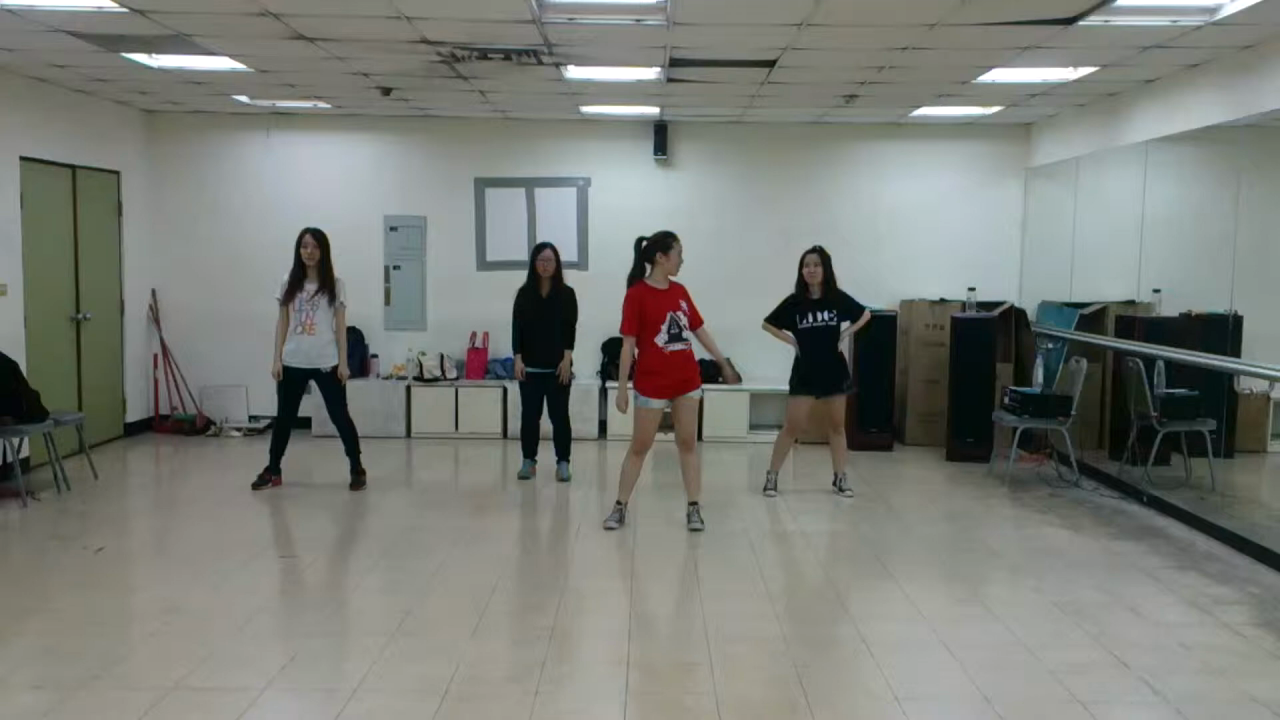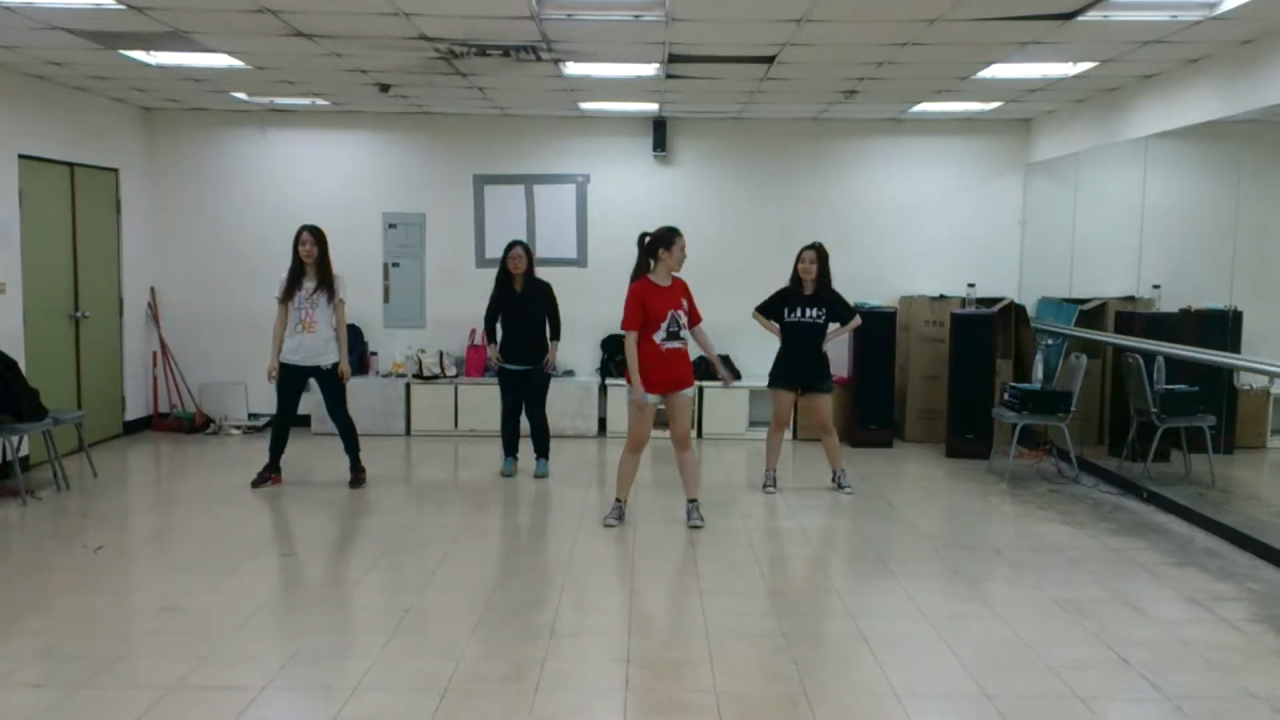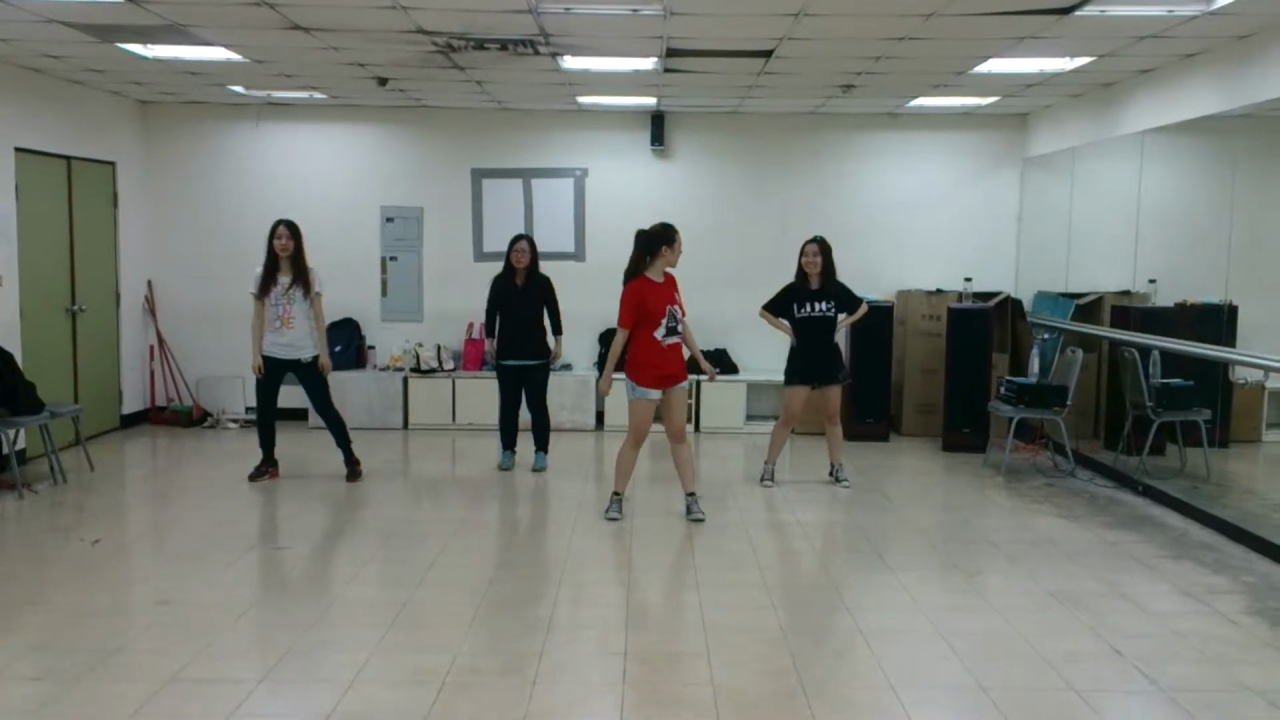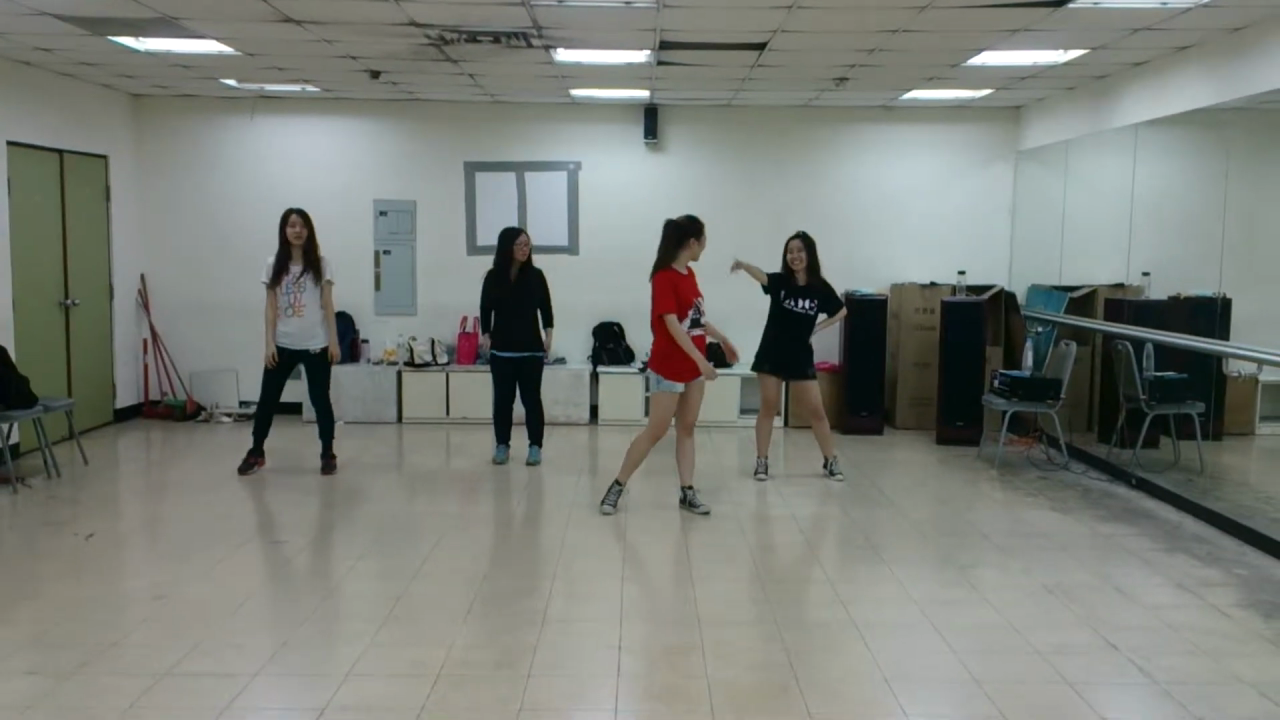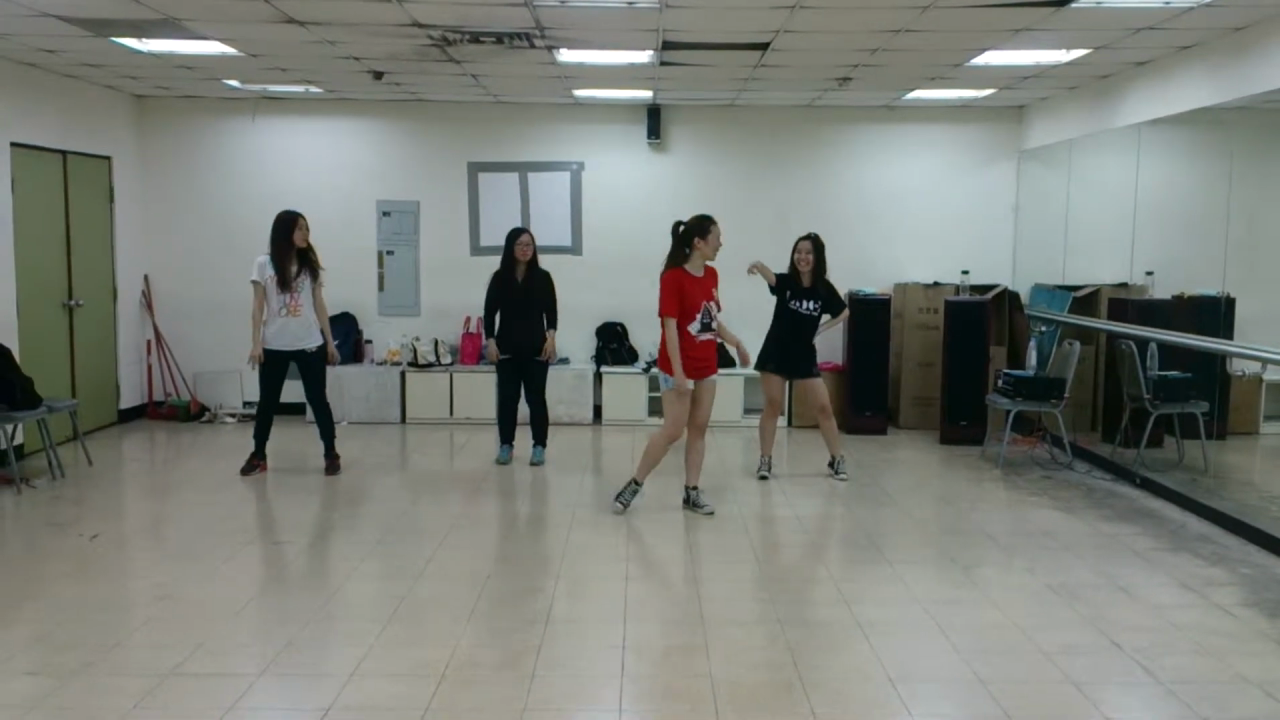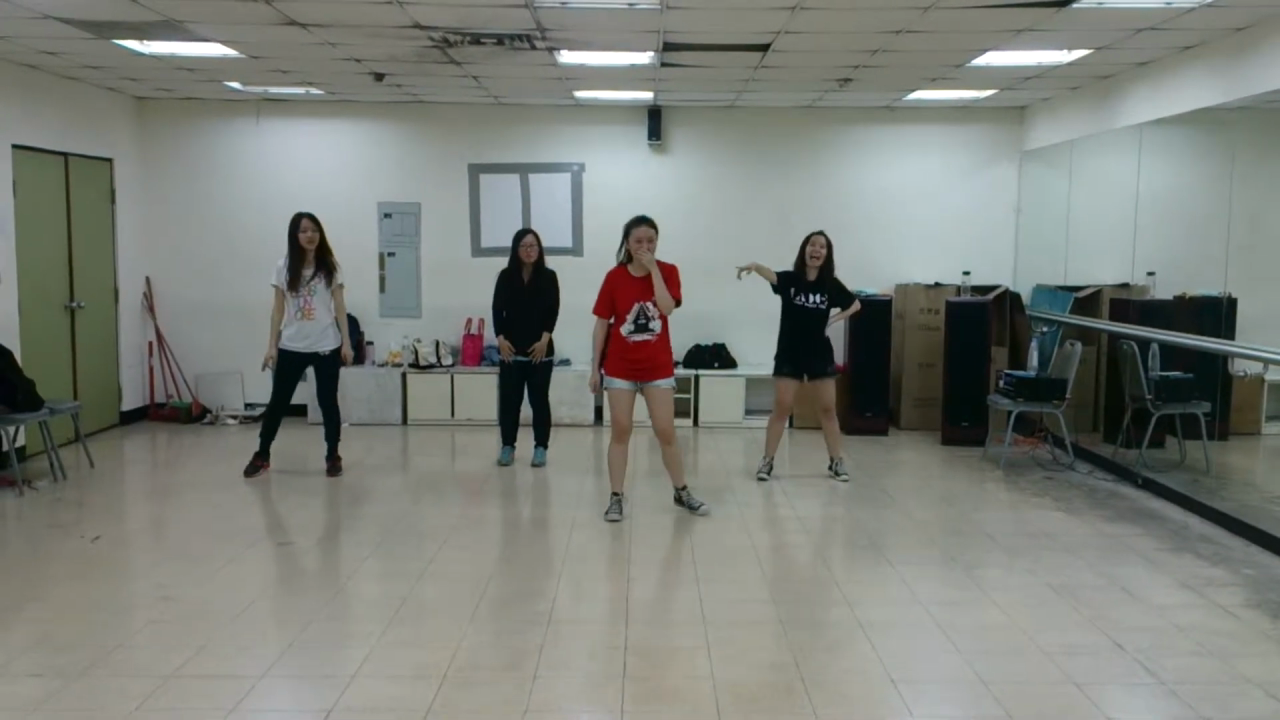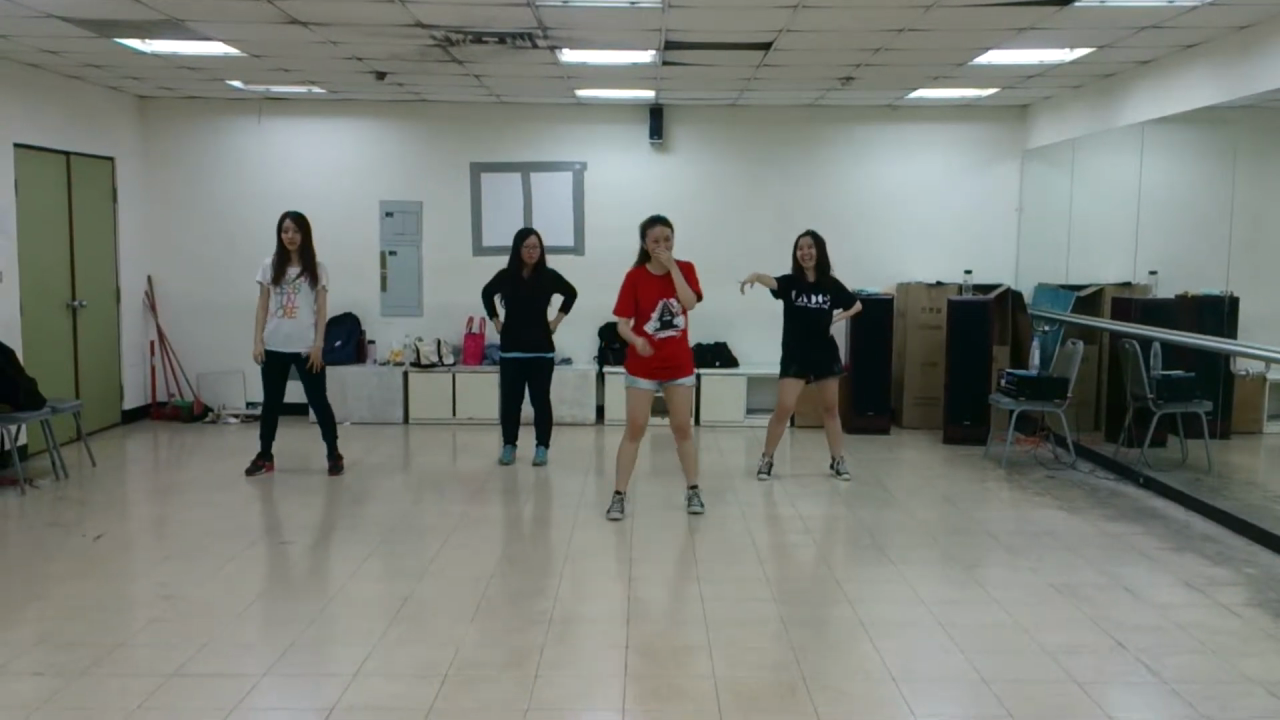
dt=0.7s
person 1, frame 1
left shoulder: (680, 291)
right shoulder: (637, 294)
left elbow: (699, 330)
right elbow: (628, 344)
left wrist: (724, 364)
right wrist: (622, 388)
left hip: (687, 380)
right hip: (652, 383)
left knee: (688, 443)
right knee: (640, 445)
left ankle: (694, 508)
right ankle: (620, 507)
person 1, frame 2
left shoulder: (681, 287)
right shoulder: (639, 289)
left elbow: (696, 329)
right elbow: (631, 339)
left wrist: (718, 365)
right wrist: (637, 383)
left hip: (681, 378)
right hip: (647, 381)
left knee: (683, 441)
right knee: (636, 443)
left ankle: (692, 505)
right ankle: (619, 505)
person 1, frame 3
left shoulder: (670, 282)
right shoulder: (636, 287)
right elbow: (622, 334)
left wrist: (700, 360)
right wrist: (607, 374)
left hip: (675, 373)
right hip: (644, 375)
left knee: (679, 435)
right knee: (636, 437)
left ankle: (691, 498)
right ankle: (617, 497)
person 1, frame 4
left shoulder: (689, 274)
right shoulder: (664, 277)
right elbow: (672, 324)
left wrist: (723, 339)
right wrist: (700, 359)
left hip: (693, 366)
right hip: (668, 367)
left knee: (687, 429)
right knee: (655, 431)
left ankle: (687, 492)
right ankle: (617, 486)
person 1, frame 5
left shoulder: (711, 275)
right shoulder: (673, 277)
right elbow: (670, 326)
left wrist: (737, 344)
right wrist: (677, 371)
left hip: (706, 366)
right hip: (679, 366)
left knee: (699, 430)
right knee: (672, 431)
left ankle: (692, 492)
right ankle: (634, 484)
person 1, frame 6
left shoulder: (668, 272)
right shoulder: (614, 277)
left elbow: (667, 307)
right elbow: (601, 324)
left wrist: (652, 269)
right wrist: (595, 367)
left hip: (658, 367)
right hip: (620, 368)
left knee: (666, 432)
right knee: (620, 432)
left ankle: (682, 491)
right ankle: (616, 497)
person 1, frame 7
left shoulder: (685, 269)
right shoulder: (635, 277)
left elbow: (690, 303)
right elbow: (622, 324)
left wrist: (671, 266)
right wrist: (635, 340)
left hip: (680, 364)
right hip: (643, 365)
left knee: (683, 429)
right knee: (634, 431)
left ankle: (693, 490)
right ankle: (619, 495)
person 2, frame 1
left shoulder: (334, 284)
right shoulder: (289, 283)
left elbow: (340, 326)
right elbow: (282, 324)
left wrist: (343, 362)
right wrist: (277, 358)
left hip: (326, 363)
right hip: (293, 362)
left knee: (340, 416)
right knee: (284, 417)
left ankle: (357, 470)
right ankle: (273, 471)
person 2, frame 2
left shoulder: (333, 282)
right shoulder: (288, 281)
left elbow: (340, 323)
right elbow: (281, 322)
left wrist: (344, 359)
right wrist: (274, 358)
left hip: (326, 360)
right hip: (292, 361)
left knee: (339, 414)
right knee: (283, 414)
left ankle: (356, 467)
right ankle: (272, 468)
person 2, frame 3
left shoulder: (309, 275)
right shoulder: (263, 275)
left elbow: (318, 316)
right elbow: (258, 317)
left wrist: (323, 352)
right wrist: (256, 353)
left hip: (304, 354)
right hip: (271, 354)
left knee: (324, 407)
right knee: (264, 409)
left ankle: (351, 460)
right ankle: (268, 462)
person 2, frame 4
left shoulder: (320, 264)
right shoulder: (274, 264)
left elbow: (328, 305)
right elbow: (270, 307)
left wrist: (333, 341)
right wrist: (269, 343)
left hip: (316, 345)
right hip: (284, 344)
left knee: (320, 399)
right knee: (267, 398)
left ankle: (328, 455)
right ankle: (256, 452)
person 2, frame 5
left shoulder: (310, 265)
right shoulder: (264, 264)
left elbow: (319, 305)
right elbow: (258, 306)
left wrist: (330, 341)
right wrist: (256, 342)
left hip: (310, 344)
right hip: (274, 346)
left knee: (318, 399)
right knee: (267, 401)
left ankle: (331, 455)
right ankle: (258, 456)
person 2, frame 6
left shoulder: (330, 267)
right shoulder: (284, 267)
left elbow: (339, 307)
right elbow: (278, 309)
left wrist: (346, 342)
right wrist: (272, 345)
left hip: (326, 347)
right hip: (291, 347)
left knee: (328, 402)
right knee: (278, 401)
left ankle: (333, 457)
right ankle: (262, 455)
person 2, frame 7
left shoulder: (316, 268)
right shoulder: (270, 266)
left elbow: (321, 310)
right elbow: (262, 306)
left wrist: (318, 345)
right wrist: (258, 341)
left hip: (305, 347)
right hip: (274, 347)
left knee: (318, 400)
right knee: (271, 402)
left ankle: (334, 455)
right ankle: (265, 457)
person 3, frame 1
left shoulder: (838, 298)
right shoulder: (794, 302)
left elbow: (865, 315)
right elbow: (768, 324)
left wrist: (844, 335)
right wrist: (791, 340)
left hip: (834, 371)
right hip: (805, 372)
left knee: (836, 426)
right knee: (792, 427)
left ankle: (840, 478)
right ankle: (772, 476)
person 3, frame 2
left shoulder: (830, 297)
right shoulder: (786, 295)
left elbow: (855, 320)
right elbow: (758, 313)
left wrist: (830, 336)
right wrist: (777, 332)
left hip: (816, 368)
right hip: (786, 367)
left knee: (826, 425)
right knee: (779, 422)
left ankle: (839, 474)
right ankle: (770, 474)
person 3, frame 3
left shoulder: (836, 289)
right shoulder: (792, 290)
left elbow: (862, 308)
right elbow: (765, 312)
left wrist: (840, 326)
right wrist: (787, 330)
left hip: (829, 361)
right hip: (800, 363)
left knee: (832, 417)
right knee: (788, 417)
left ankle: (837, 468)
right ankle: (769, 467)
person 3, frame 4
left shoulder: (820, 287)
right shoulder: (779, 281)
left elbow: (841, 311)
right elbow: (760, 276)
left wrist: (818, 328)
right wrist: (743, 265)
left hip: (801, 357)
right hip: (772, 355)
left knee: (816, 411)
right knee: (769, 408)
left ankle: (831, 461)
right ankle: (761, 461)
person 3, frame 5
left shoulder: (824, 289)
right shoulder: (785, 282)
left elbow: (843, 312)
right elbow: (770, 277)
left wrist: (821, 329)
right wrist: (758, 266)
left hip: (804, 356)
right hip: (775, 354)
left knee: (824, 407)
right knee: (772, 407)
left ankle: (837, 460)
right ankle: (765, 460)
person 3, frame 6
left shoulder: (831, 284)
right shoulder: (790, 279)
left elbow: (855, 305)
right elbow: (770, 275)
left wrist: (833, 319)
right wrist: (754, 266)
left hip: (820, 354)
right hip: (789, 354)
left knee: (828, 409)
right knee: (781, 409)
left ankle: (836, 462)
right ankle: (767, 460)
person 3, frame 7
left shoulder: (831, 284)
right shoulder: (790, 282)
left elbow: (856, 305)
right elbow: (772, 282)
left wrist: (836, 319)
right wrist: (755, 277)
left hip: (825, 354)
right hip: (795, 356)
left knee: (830, 409)
right knee: (783, 409)
left ankle: (838, 461)
right ankle: (766, 459)
person 4, frame 1
left shoulder: (566, 293)
right shoulder: (525, 293)
left elbow: (570, 329)
right elbow: (517, 328)
left wrist: (567, 359)
right wrist: (518, 359)
left hip: (557, 365)
right hip: (530, 365)
left knee: (559, 415)
right knee: (529, 414)
left ankle: (563, 462)
right ankle: (528, 461)
person 4, frame 2
left shoulder: (542, 288)
right shoulder: (500, 290)
left elbow: (554, 321)
right elbow: (490, 320)
left wrist: (553, 349)
right wrist: (492, 346)
left hip: (537, 362)
right hip: (508, 362)
left knee: (535, 411)
right knee: (510, 411)
left ankle: (542, 459)
right ankle: (510, 458)
person 4, frame 3
left shoulder: (542, 282)
right shoulder: (500, 282)
left elbow: (553, 313)
right elbow: (491, 312)
left wrist: (558, 344)
right wrist: (489, 341)
left hip: (537, 355)
right hip: (506, 355)
left knee: (537, 404)
right knee: (508, 405)
left ankle: (541, 452)
right ankle: (508, 452)
person 4, frame 4
left shoulder: (535, 275)
right shoulder: (493, 277)
left elbow: (545, 308)
right elbow: (485, 309)
left wrist: (548, 336)
right wrist: (485, 335)
left hip: (531, 349)
right hip: (501, 349)
left knee: (531, 398)
right knee: (503, 398)
left ankle: (535, 446)
right ankle: (502, 446)
person 4, frame 5
left shoulder: (542, 277)
right shoulder: (500, 277)
left elbow: (551, 309)
right elbow: (490, 310)
left wrist: (551, 337)
right wrist: (490, 340)
left hip: (536, 348)
right hip: (507, 349)
left knee: (536, 398)
right knee: (507, 398)
left ankle: (539, 446)
right ankle: (506, 446)
person 4, frame 6
left shoulder: (548, 277)
right shoulder: (506, 276)
left elbow: (553, 311)
right elbow: (497, 309)
left wrist: (545, 340)
right wrist: (500, 339)
left hip: (540, 349)
right hip: (511, 349)
left knee: (539, 400)
right knee: (509, 399)
left ankle: (541, 448)
right ankle: (507, 447)
person 4, frame 7
left shoulder: (548, 276)
right shoulder: (506, 276)
left elbow: (571, 294)
right elbow: (486, 294)
left wrist: (557, 320)
right wrist: (496, 320)
left hip: (541, 348)
right hip: (511, 348)
left knee: (540, 399)
right knee: (510, 398)
left ankle: (542, 447)
right ankle: (509, 446)
